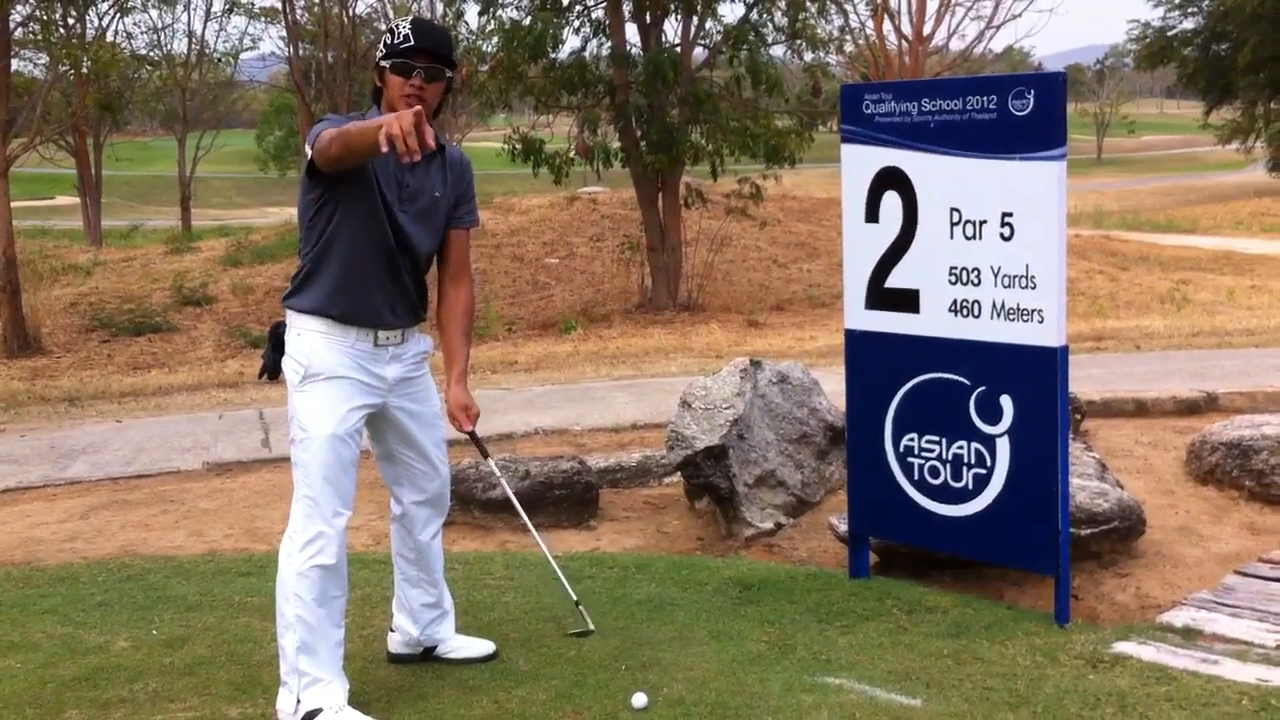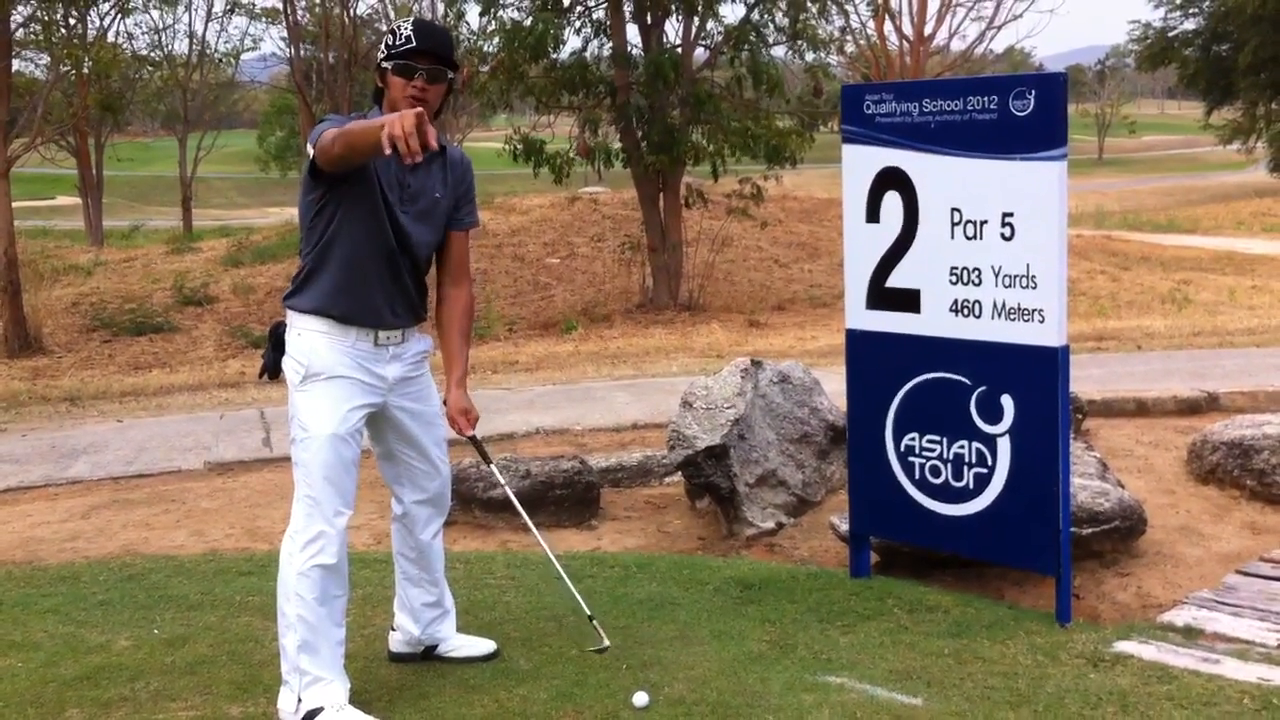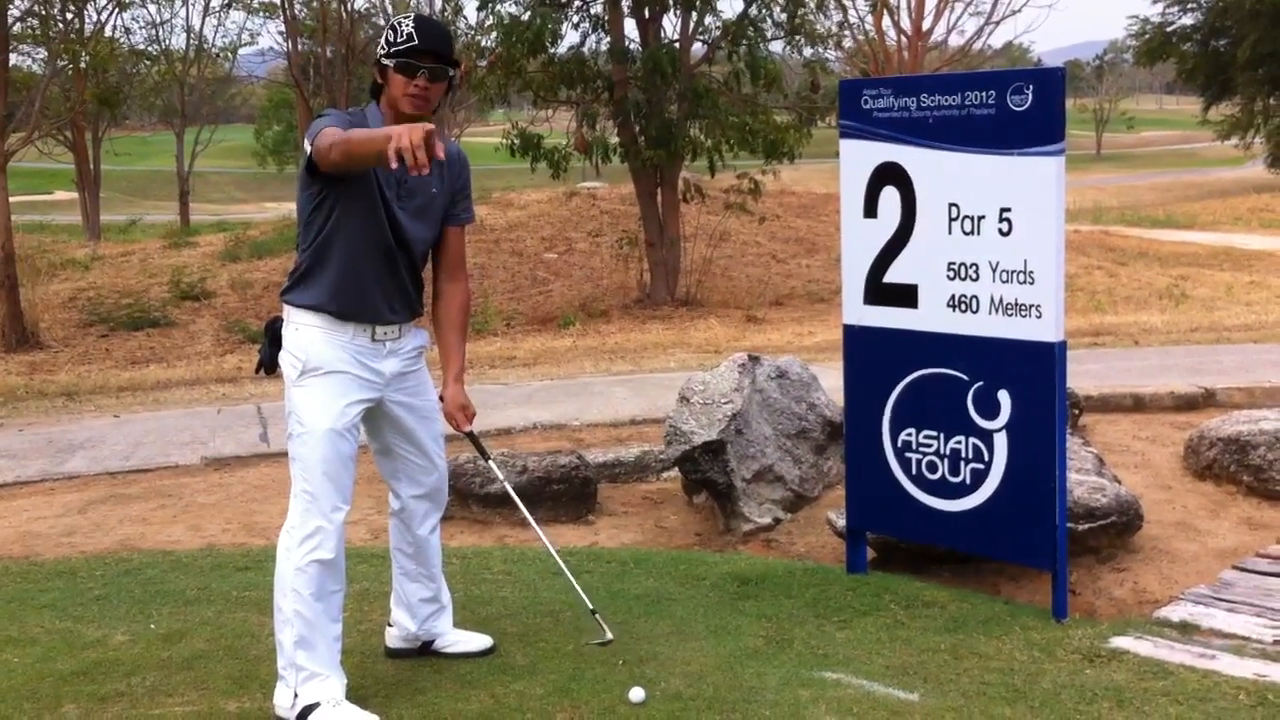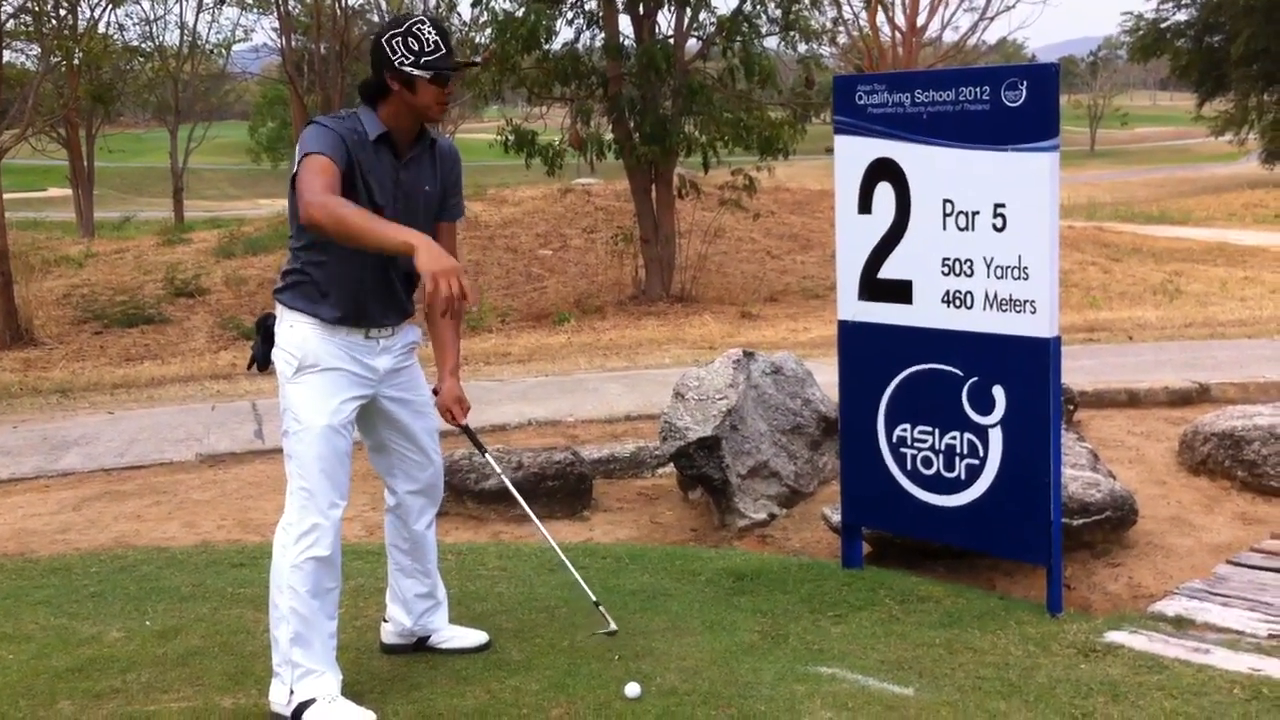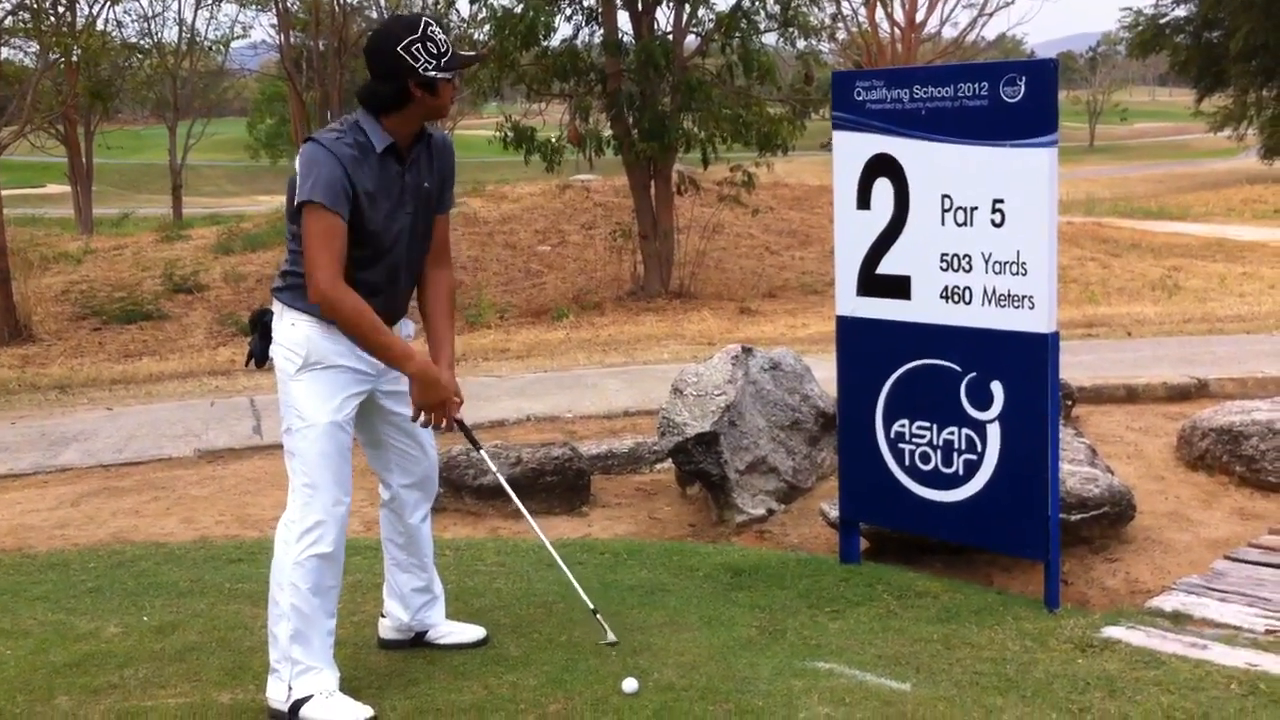
dt=0.2s
person 1, frame 1
left shoulder: (454, 169)
right shoulder: (336, 136)
left elbow: (456, 280)
right elbow: (340, 148)
left wrist: (457, 379)
right wrist: (385, 126)
left hip: (406, 347)
right hip: (330, 349)
left knee: (426, 493)
right knee: (321, 518)
left ankle: (421, 629)
person 1, frame 2
left shoulder: (454, 169)
right shoulder: (336, 136)
left elbow: (455, 281)
right elbow: (342, 147)
left wrist: (457, 381)
right wrist: (387, 127)
left hip: (405, 347)
right hip: (330, 349)
left knee: (426, 492)
right knee: (322, 517)
left ankle: (421, 628)
person 1, frame 3
left shoulder: (451, 162)
right shoulder: (334, 130)
left elbow: (451, 276)
right elbow: (340, 152)
left wrist: (454, 376)
right wrist: (393, 134)
left hip: (402, 342)
right hip: (327, 343)
left knee: (423, 487)
right knee: (319, 513)
left ankle: (418, 624)
person 1, frame 4
left shoulder: (442, 159)
right shoulder: (328, 137)
left elbow: (446, 273)
right elbow: (319, 208)
left wrist: (449, 371)
right wrist: (418, 242)
left hip: (394, 340)
right hip: (321, 343)
left knee: (418, 483)
right knee: (316, 510)
left ankle: (414, 620)
person 1, frame 5
left shoulder: (437, 152)
right shoulder: (329, 156)
left elbow: (436, 265)
right elbow: (327, 288)
left wrist: (438, 364)
right wrist: (416, 365)
left hip: (387, 338)
right hip: (319, 342)
left knee: (413, 479)
right knee: (320, 507)
left ankle: (411, 615)
